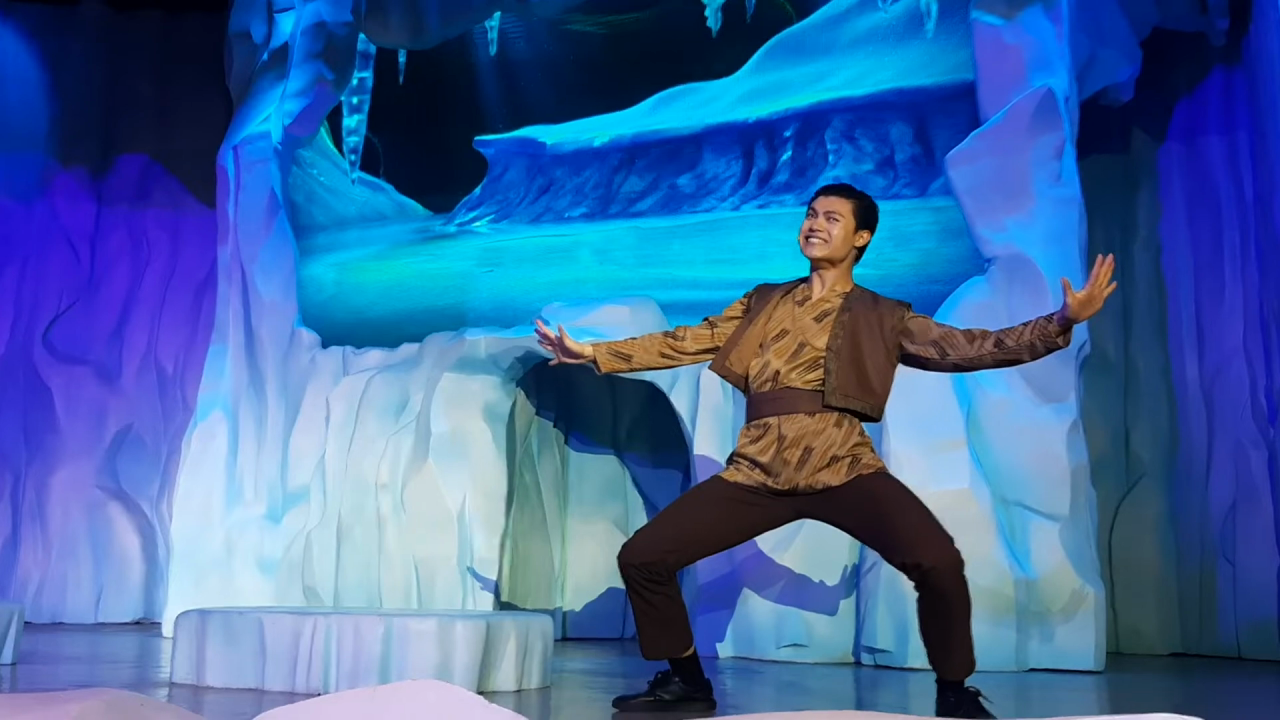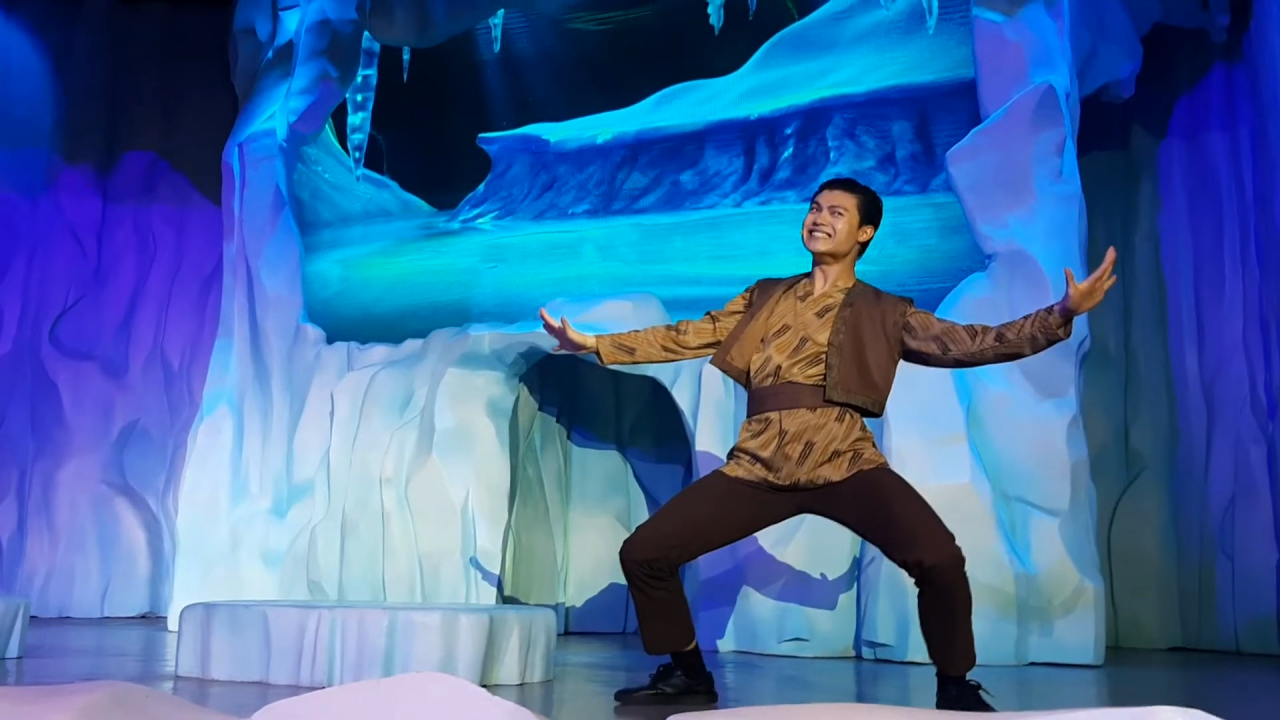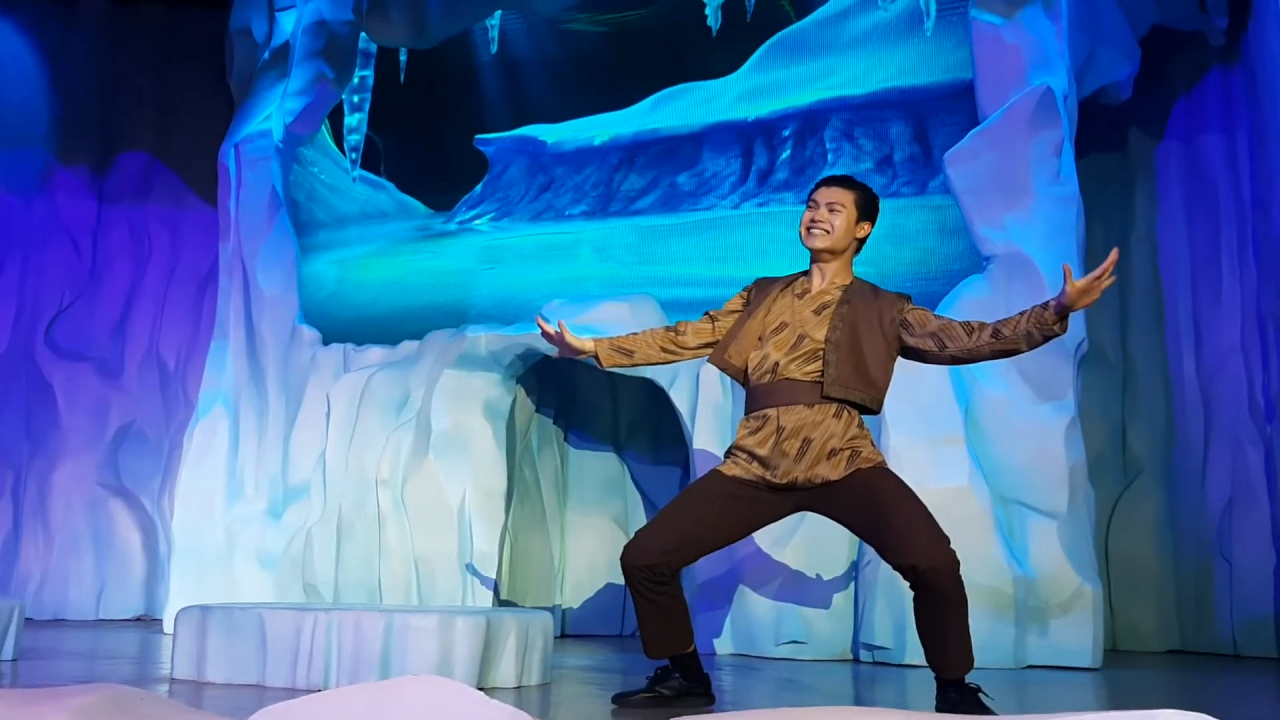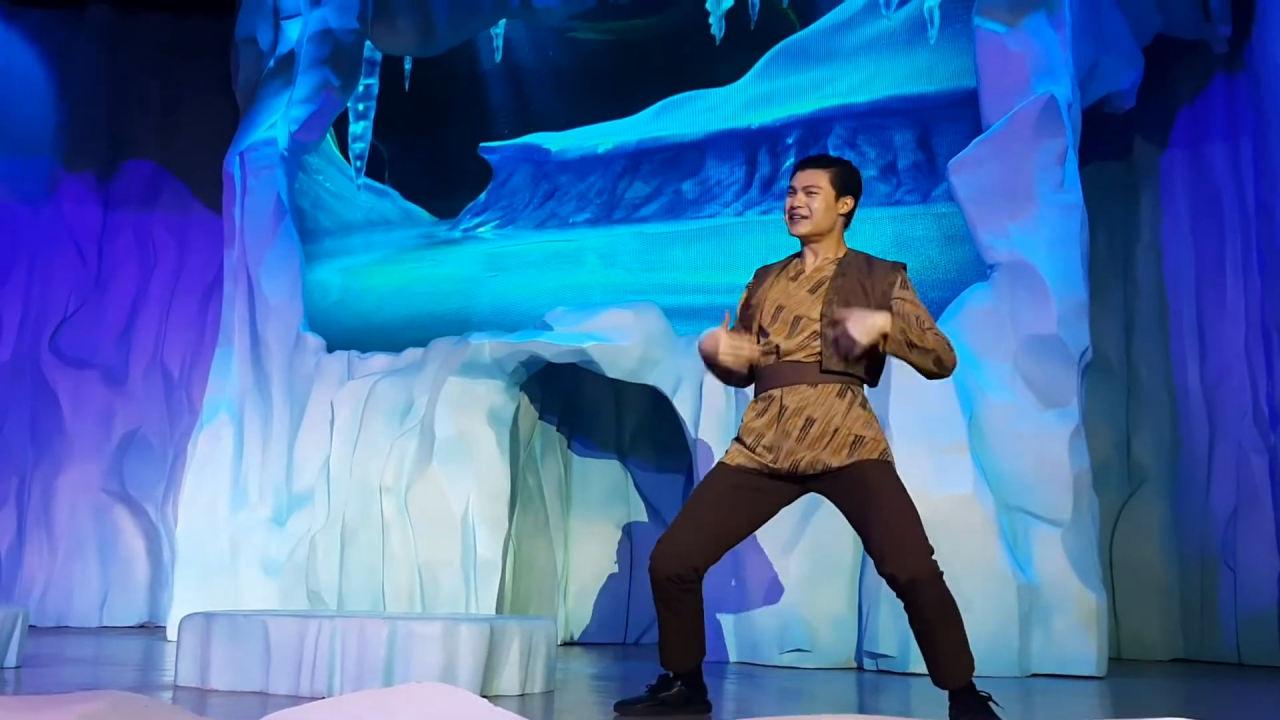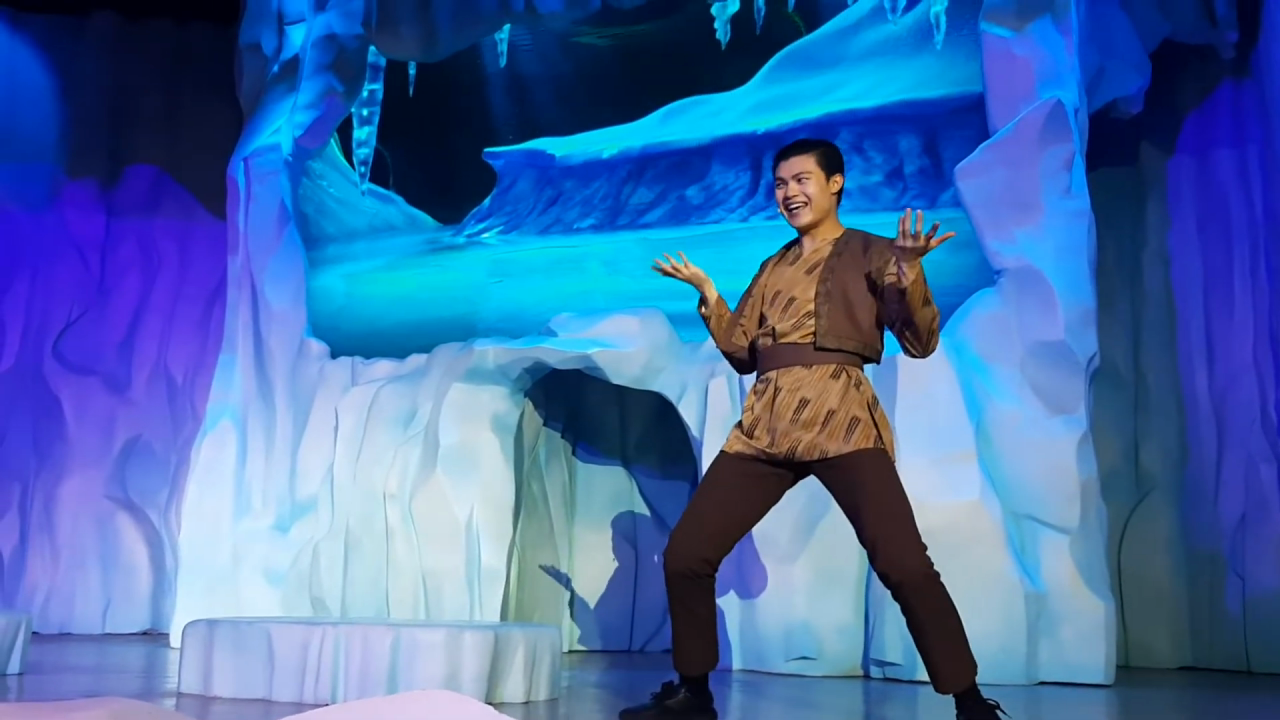
dt=0.7s
person 1, frame 1
left shoulder: (883, 318)
right shoulder: (763, 303)
left elbow: (965, 348)
right elbow: (687, 343)
left wrist: (1061, 322)
right wrist: (593, 352)
left hip: (843, 467)
right hip: (756, 471)
left knee: (940, 564)
right knee: (641, 557)
person 1, frame 2
left shoulder: (886, 313)
right shoulder: (764, 297)
left elbow: (969, 343)
right elbow: (689, 336)
left wrist: (1061, 314)
right wrist: (594, 343)
left hip: (845, 463)
right hip: (757, 467)
left knee: (940, 560)
right knee: (643, 553)
left ankle: (955, 687)
right ankle: (688, 676)
person 1, frame 3
left shoulder: (883, 310)
right shoulder: (762, 296)
left elbow: (965, 340)
right elbow: (686, 338)
left wrist: (1057, 310)
right wrist: (591, 347)
left hip: (842, 460)
right hip: (754, 463)
left knee: (934, 563)
right knee: (644, 557)
person 1, frame 4
left shoulder: (879, 277)
right shoulder: (767, 279)
left elbow: (941, 360)
right elbow: (740, 371)
left wrist: (888, 325)
right wrist: (714, 346)
left hip: (846, 439)
right hip: (763, 442)
left knee: (913, 570)
right knee: (671, 562)
person 1, frame 5
left shoulder: (873, 253)
right shoulder: (772, 268)
left elbow: (920, 342)
right elbow: (742, 354)
left wrist: (910, 269)
right wrist: (707, 293)
left hip: (842, 421)
right hip: (763, 427)
left knee: (904, 564)
right knee: (685, 556)
